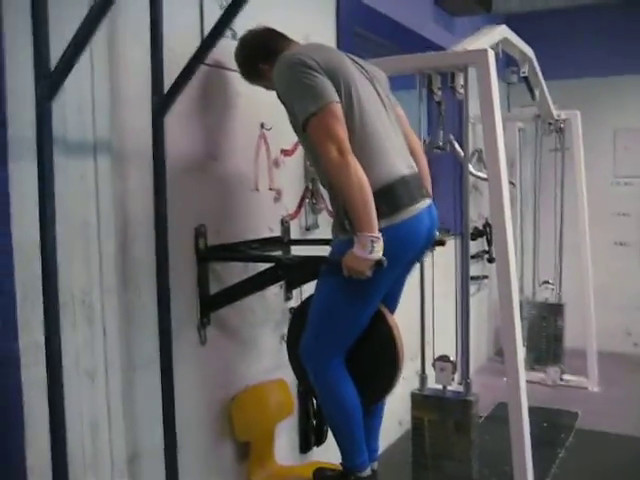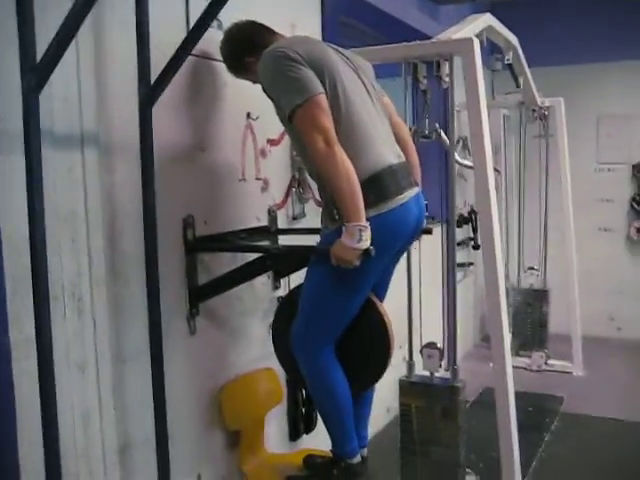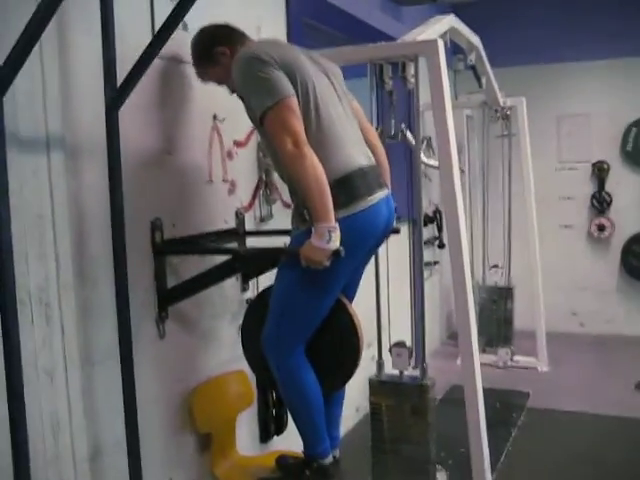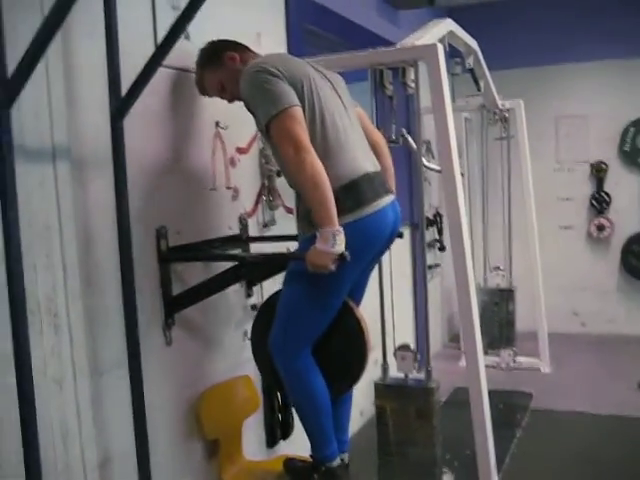
dt=0.2s
person 1, frame 1
left shoulder: (294, 67)
right shoulder: (356, 65)
left elbow: (339, 154)
right elbow: (412, 141)
left wrist: (366, 240)
left hip: (384, 225)
right hip: (418, 214)
left knee: (320, 354)
person 1, frame 2
left shoulder: (278, 59)
right shoulder: (342, 57)
left elbow: (325, 144)
right elbow: (400, 129)
left wrist: (353, 230)
left hip: (374, 213)
right hip: (406, 202)
left knee: (311, 342)
right knee: (351, 333)
person 1, frame 3
left shoulder: (251, 61)
right shoulder: (311, 60)
left elbow: (296, 147)
right elbow: (369, 134)
left wrist: (324, 231)
left hip: (344, 215)
right hip: (376, 204)
left knee: (281, 343)
right knee: (322, 335)
person 1, frame 4
left shoulder: (260, 73)
right shoulder: (315, 73)
left elbow: (300, 152)
right elbow: (377, 140)
left wrist: (327, 237)
left hip: (350, 220)
right hip: (381, 210)
left knee: (289, 346)
